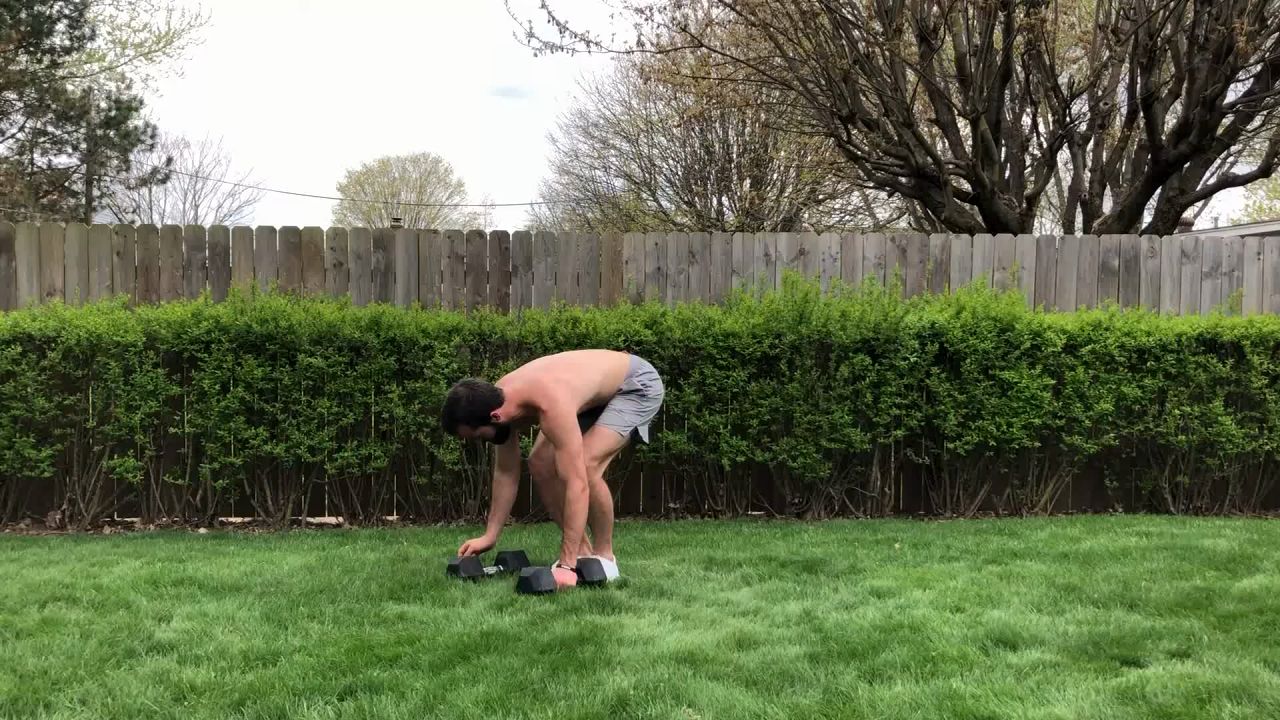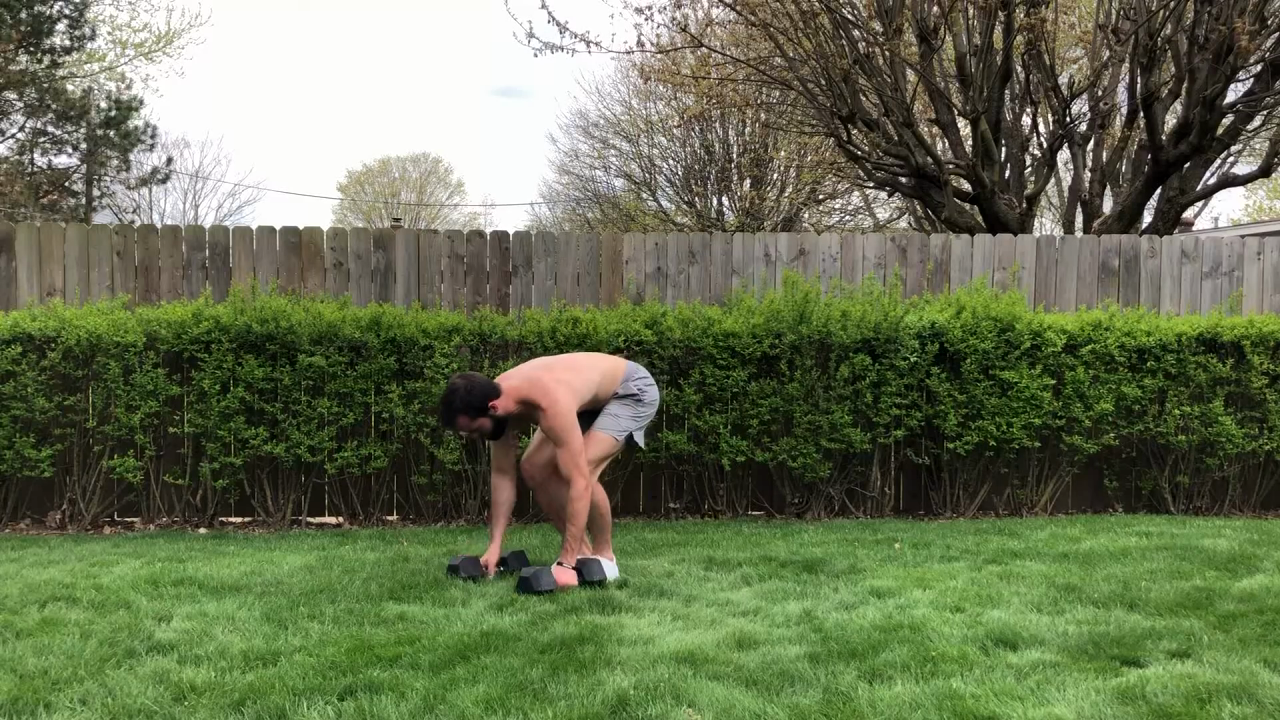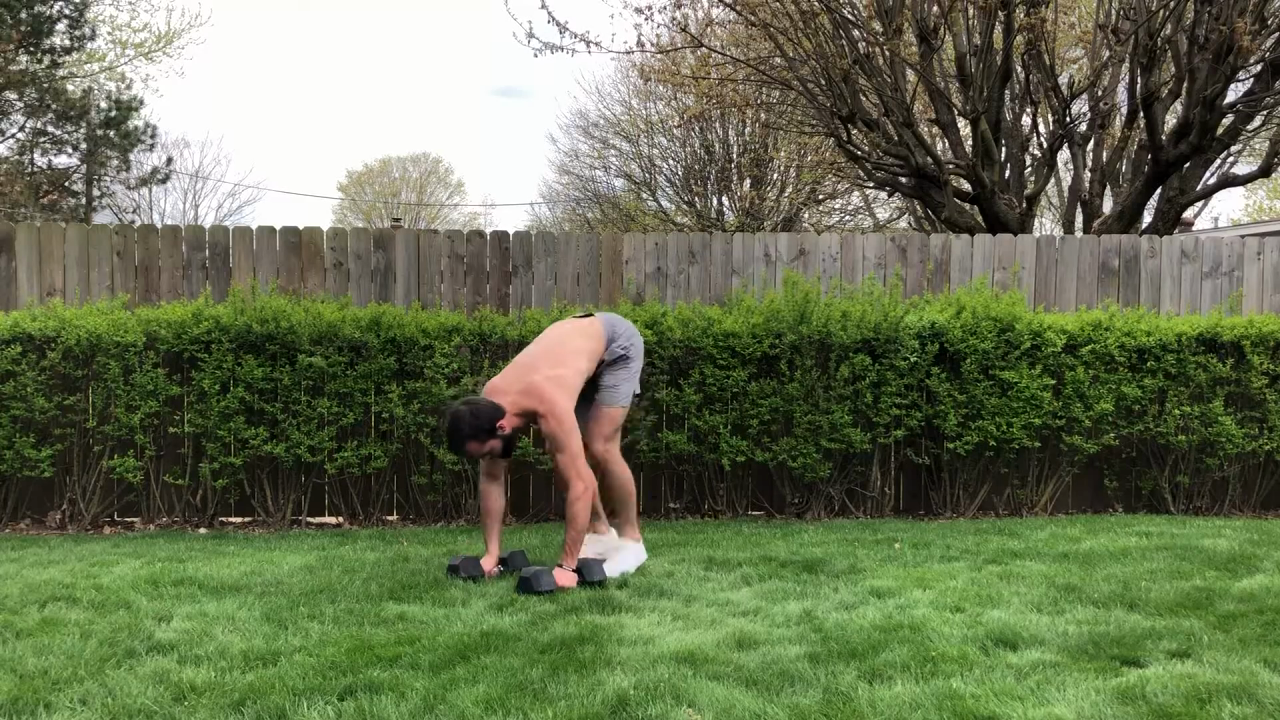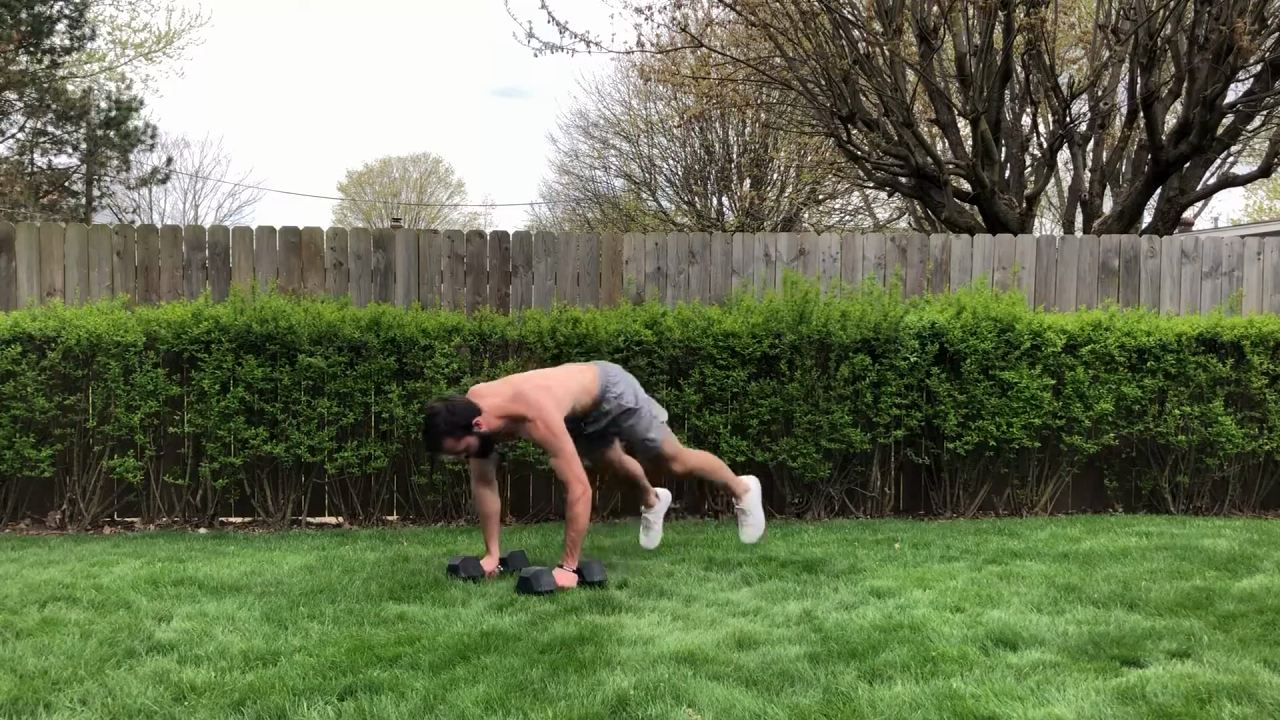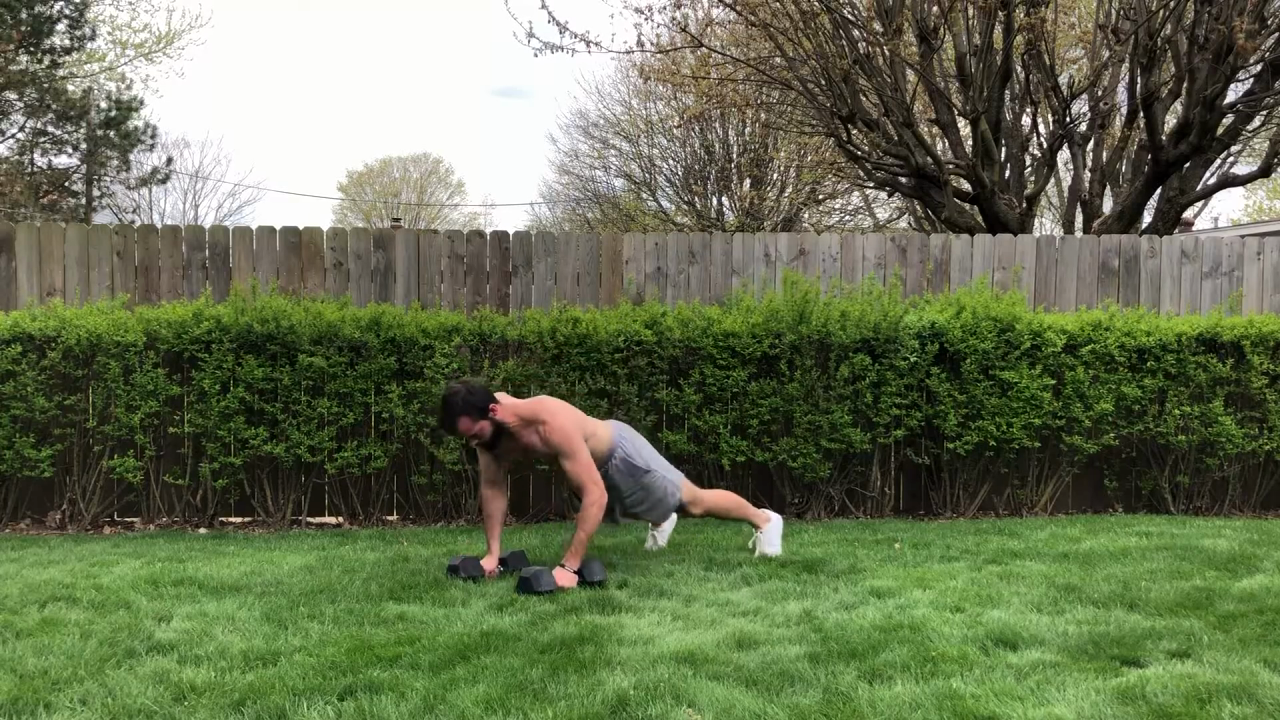
dt=0.3s
person 1, frame 1
left shoulder: (549, 404)
right shoulder: (500, 398)
left elbow: (577, 484)
right elbow: (506, 472)
left wrist: (567, 565)
right wrist: (490, 536)
left hip: (639, 384)
right hip: (598, 390)
left knee: (586, 466)
right knee: (540, 465)
left ankle: (605, 556)
right ankle: (583, 552)
person 1, frame 2
left shoulder: (549, 403)
right shoulder: (498, 395)
left elbow: (579, 481)
right elbow: (503, 474)
left wrist: (566, 564)
right wrist: (495, 545)
left hip: (634, 389)
right hip: (594, 396)
left knee: (582, 469)
right knee: (533, 468)
left ankle: (604, 556)
right ankle: (582, 552)
person 1, frame 3
left shoulder: (547, 410)
right shoulder: (487, 406)
left elbow: (580, 485)
right elbow: (491, 480)
left wrist: (566, 566)
right wrist: (491, 552)
left hip: (618, 341)
left knee: (601, 448)
right knee: (562, 453)
left ankle: (631, 539)
right ankle: (600, 532)
person 1, frame 4
left shoulder: (536, 417)
right shoulder: (474, 404)
left elbow: (580, 491)
right elbow: (483, 483)
left wrist: (568, 567)
right wrist: (492, 553)
left hip: (611, 392)
right hip: (584, 407)
left knee: (674, 460)
right knee: (609, 461)
left ankle: (742, 489)
right ankle: (652, 499)
person 1, frame 5
left shoulder: (549, 424)
right shoulder: (489, 423)
left elbow: (595, 495)
right elbow: (492, 487)
left wrist: (570, 564)
right wrist: (493, 550)
left hip: (620, 452)
right hip: (595, 456)
left knee: (694, 502)
right knee: (620, 508)
left ankle: (763, 519)
right ankle: (662, 521)
